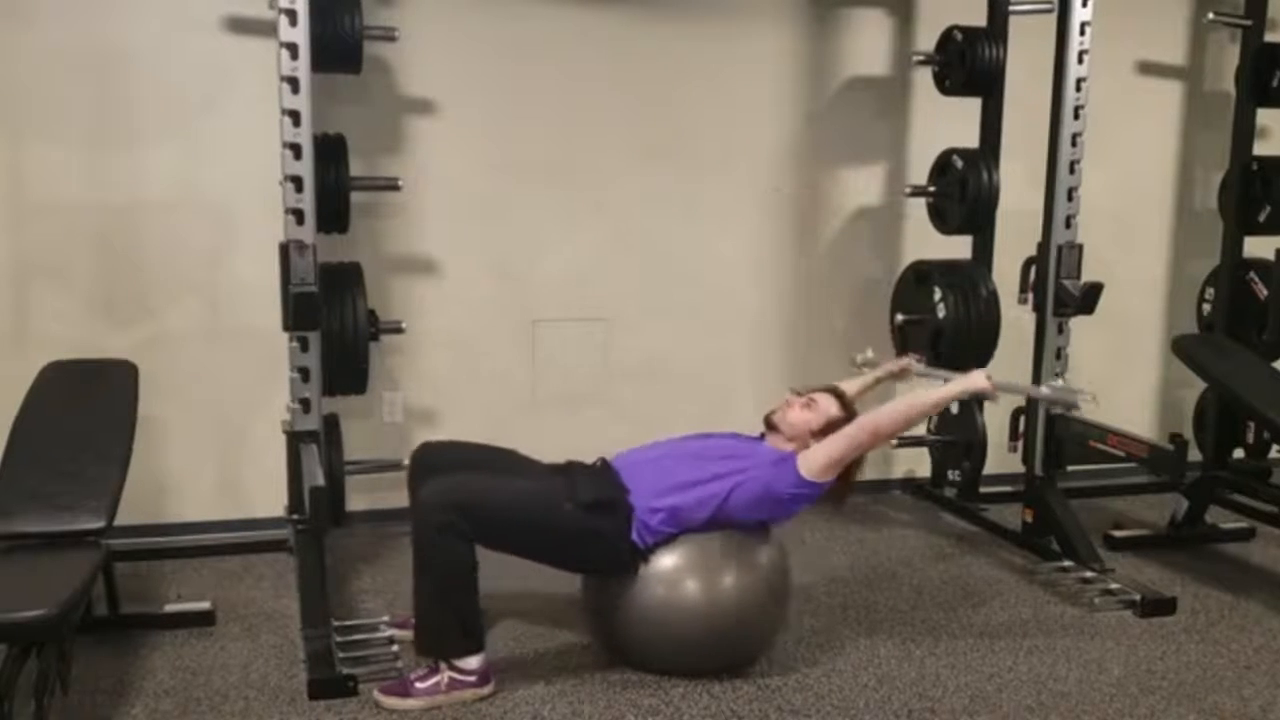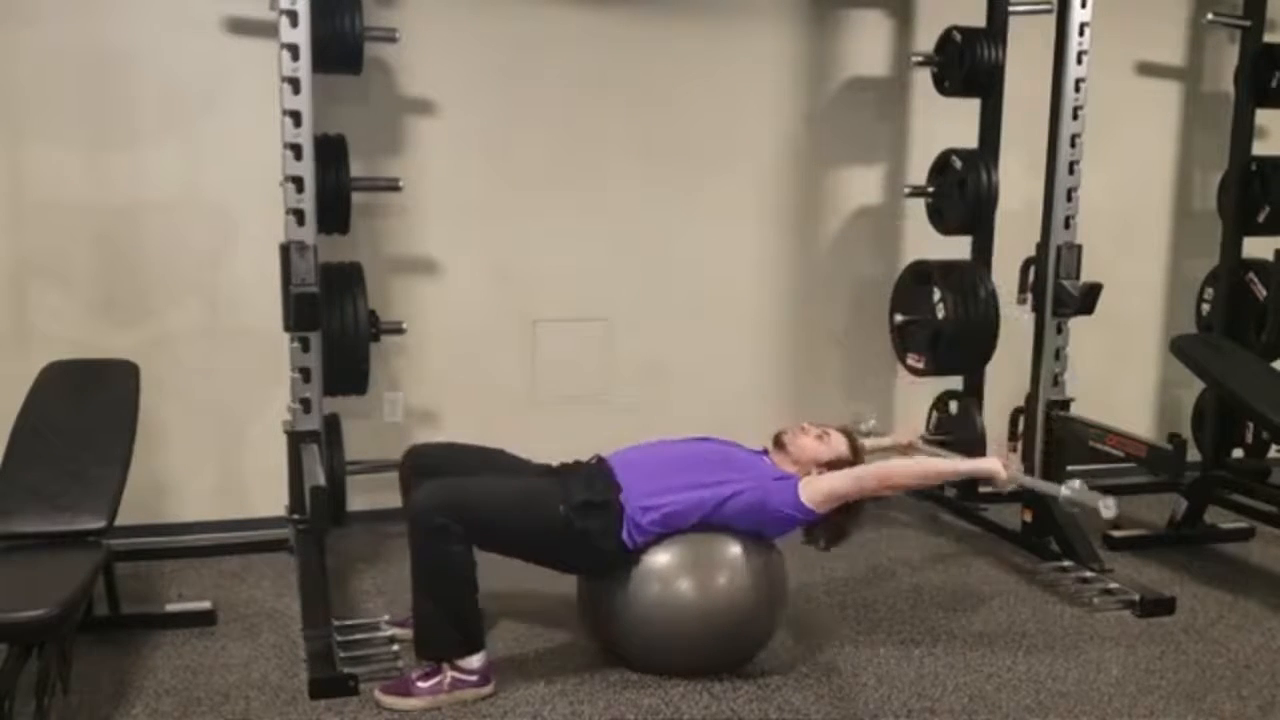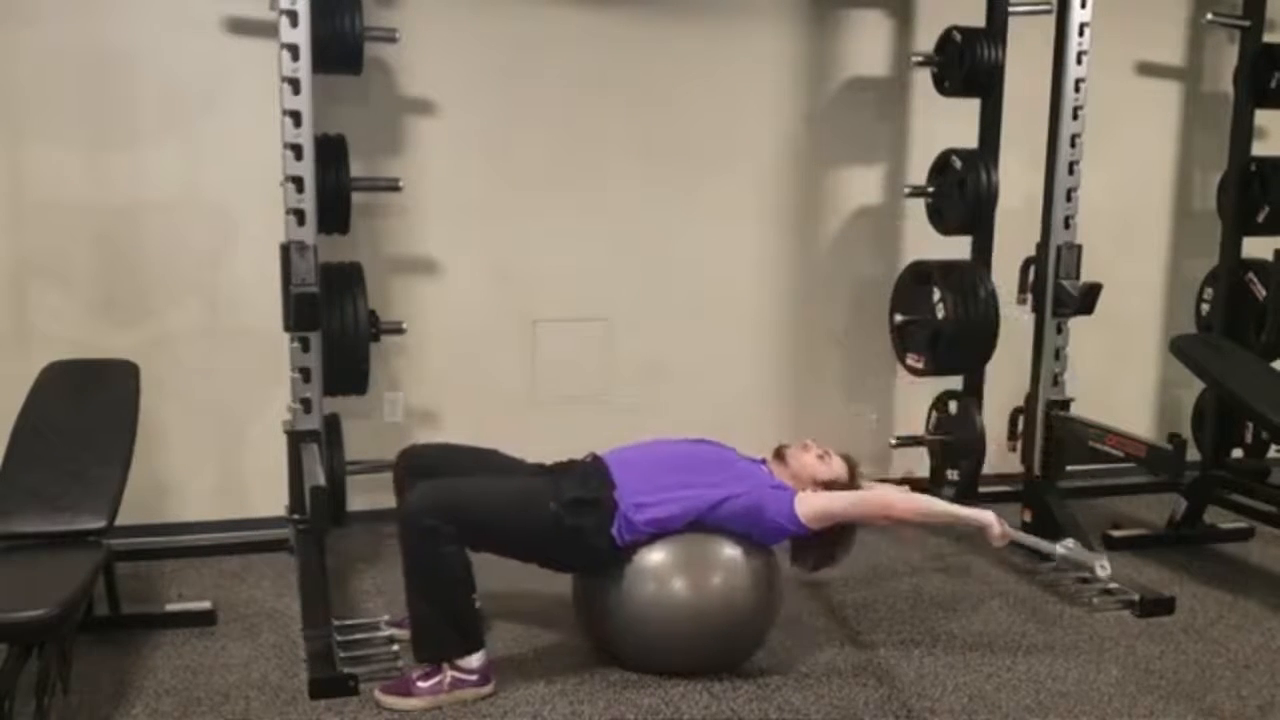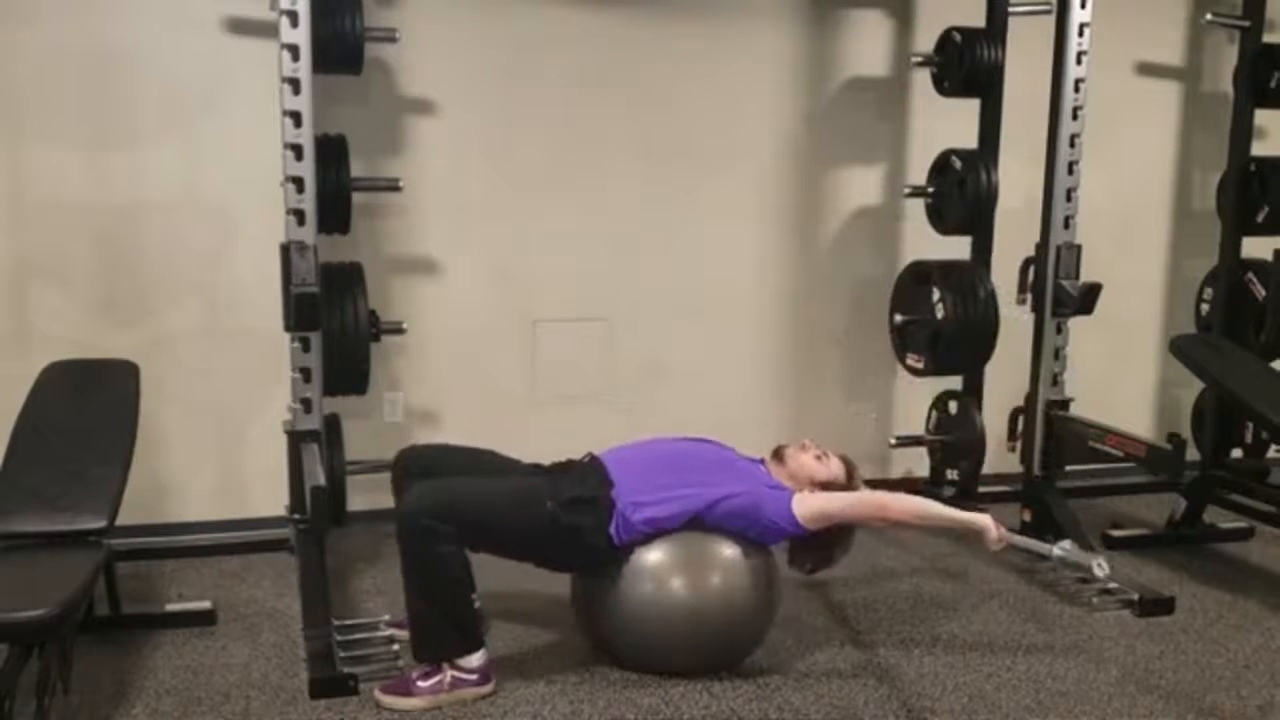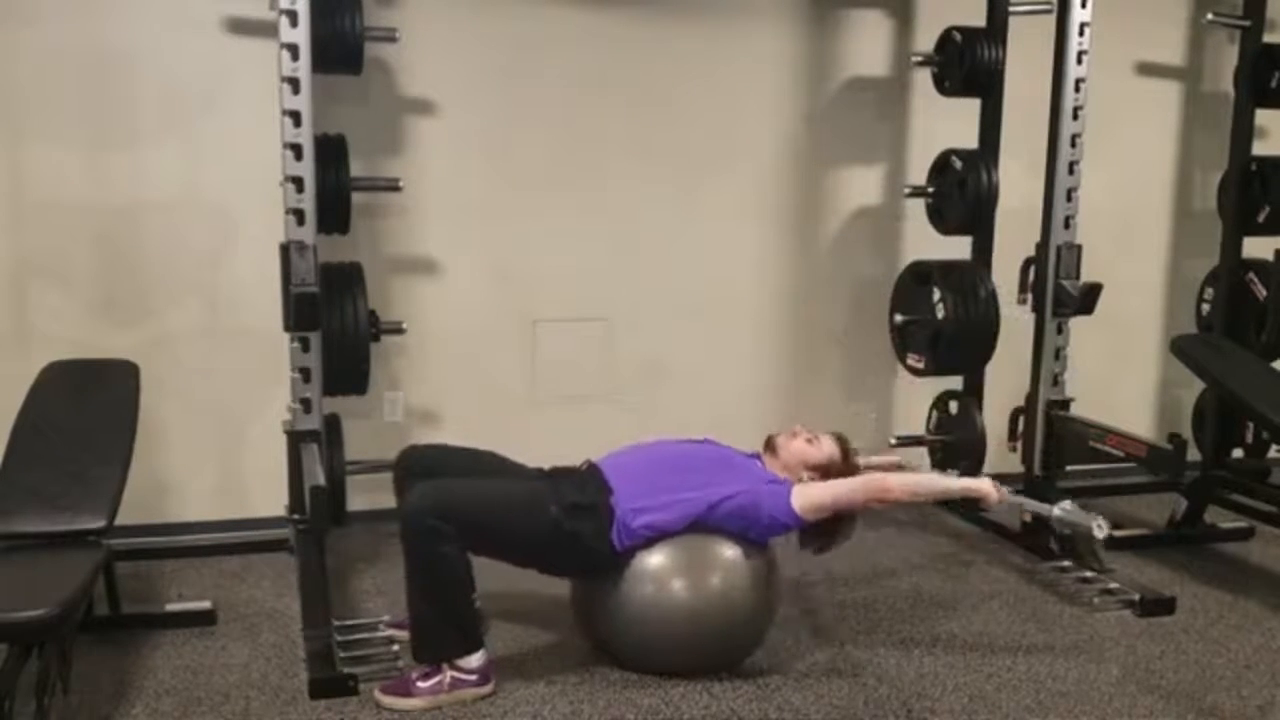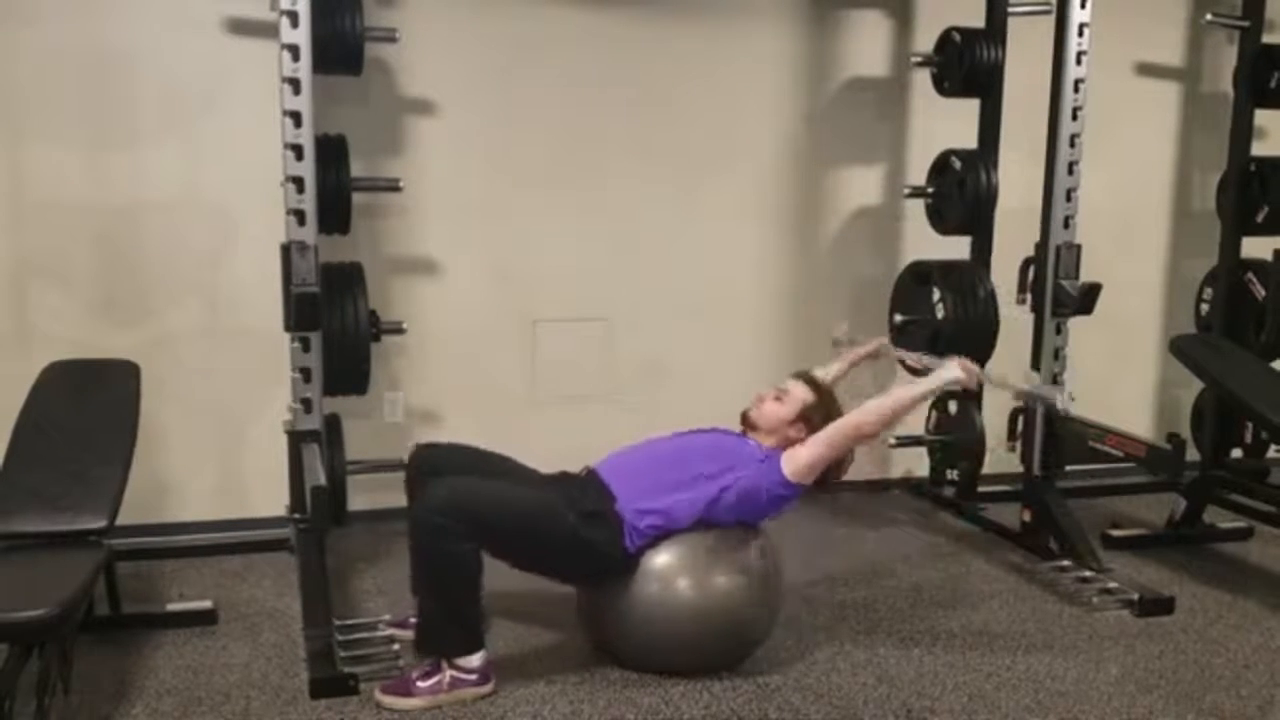
dt=0.3s
person 1, frame 1
left shoulder: (790, 479)
right shoulder: (756, 449)
left elbow: (872, 428)
right elbow: (824, 397)
left wrist: (961, 386)
right wrist: (880, 373)
left hip: (604, 521)
right hip: (589, 483)
left knee: (440, 501)
right knee: (432, 461)
left ankle: (461, 665)
right ankle: (442, 610)
person 1, frame 2
left shoulder: (786, 497)
right shoulder: (762, 465)
left elbow: (879, 478)
left wrist: (977, 465)
right wrist: (888, 440)
left hip: (595, 522)
right hip: (586, 482)
left knee: (434, 506)
right knee: (424, 463)
left ankle: (461, 664)
right ankle: (446, 611)
person 1, frame 3
left shoulder: (780, 509)
right shoulder: (758, 474)
left elbow: (875, 505)
left wrist: (975, 516)
left hip: (587, 519)
right hip: (578, 480)
left knee: (427, 508)
right knee: (419, 464)
left ankle: (459, 663)
right ankle: (447, 609)
person 1, frame 4
left shoulder: (777, 509)
right shoulder: (756, 475)
left elbow: (874, 507)
left wrist: (972, 520)
left hip: (583, 517)
right hip: (577, 479)
left knee: (424, 509)
right knee: (416, 466)
left ankle: (460, 662)
right ankle: (447, 609)
person 1, frame 5
left shoulder: (777, 501)
right shoulder: (753, 470)
left elbow: (874, 488)
left wrist: (968, 483)
left hip: (585, 524)
right hip: (574, 487)
left knee: (427, 508)
right knee: (418, 466)
left ankle: (459, 664)
right ankle: (446, 616)
person 1, frame 6
left shoulder: (771, 476)
right shoulder: (743, 445)
left elbow: (854, 426)
right elbow: (804, 389)
left wrist: (938, 380)
right wrist: (856, 356)
left hip: (594, 532)
right hip: (579, 492)
left knee: (443, 505)
right knee: (431, 463)
left ankle: (461, 663)
right ankle: (445, 605)
